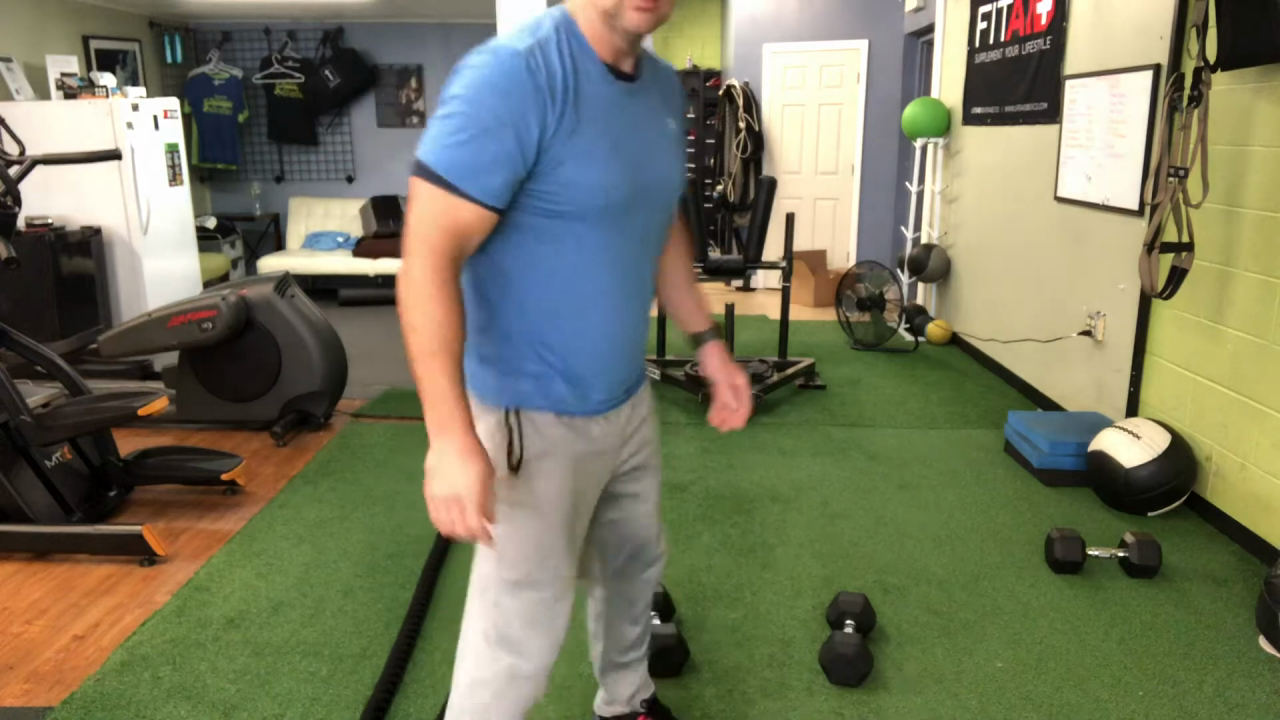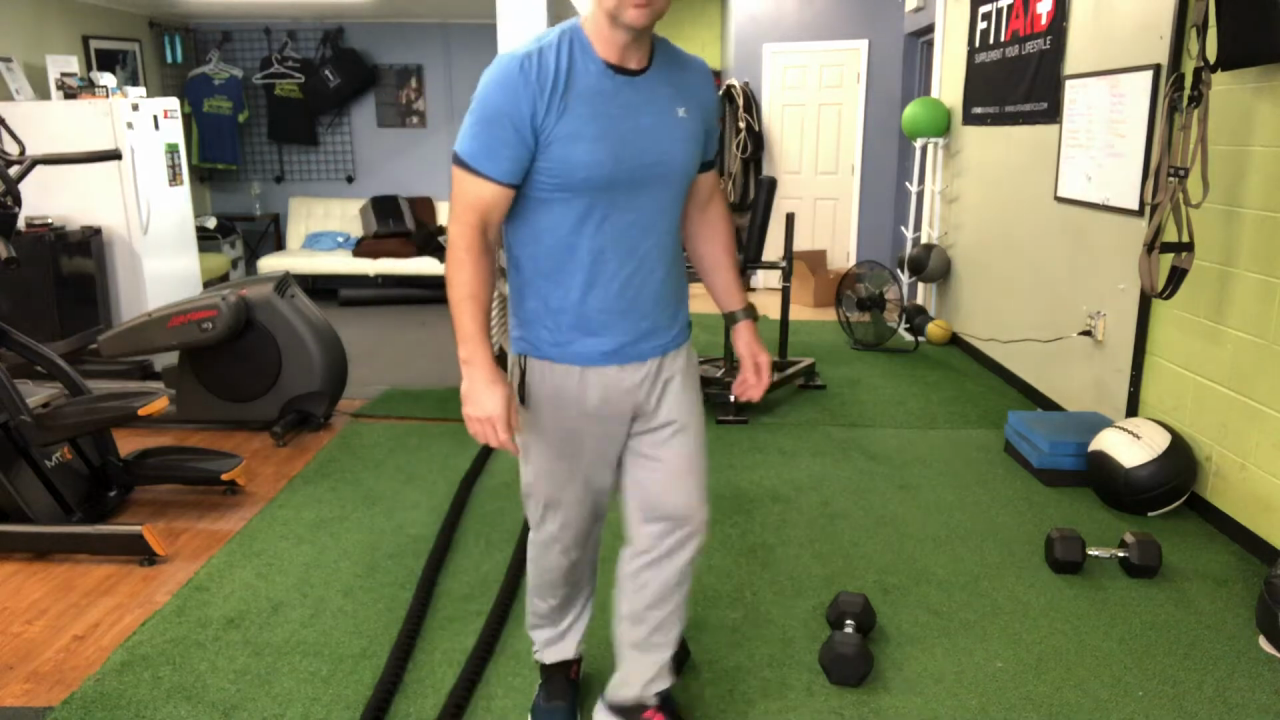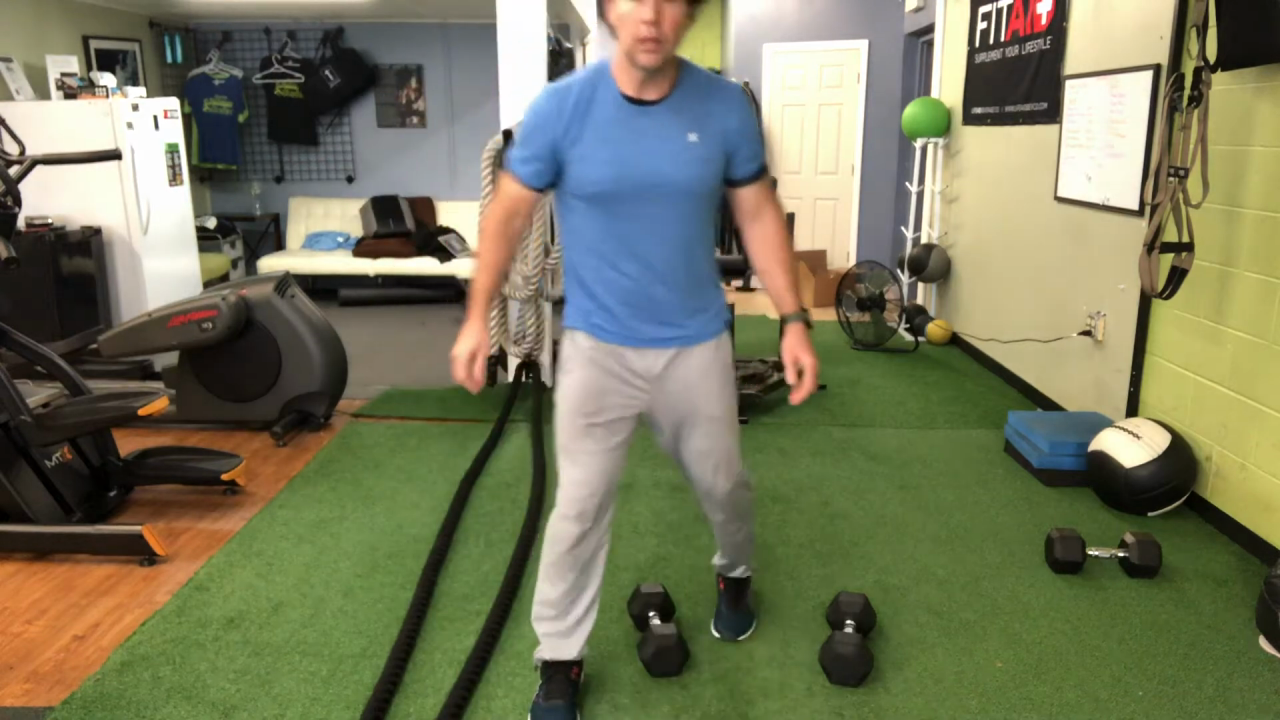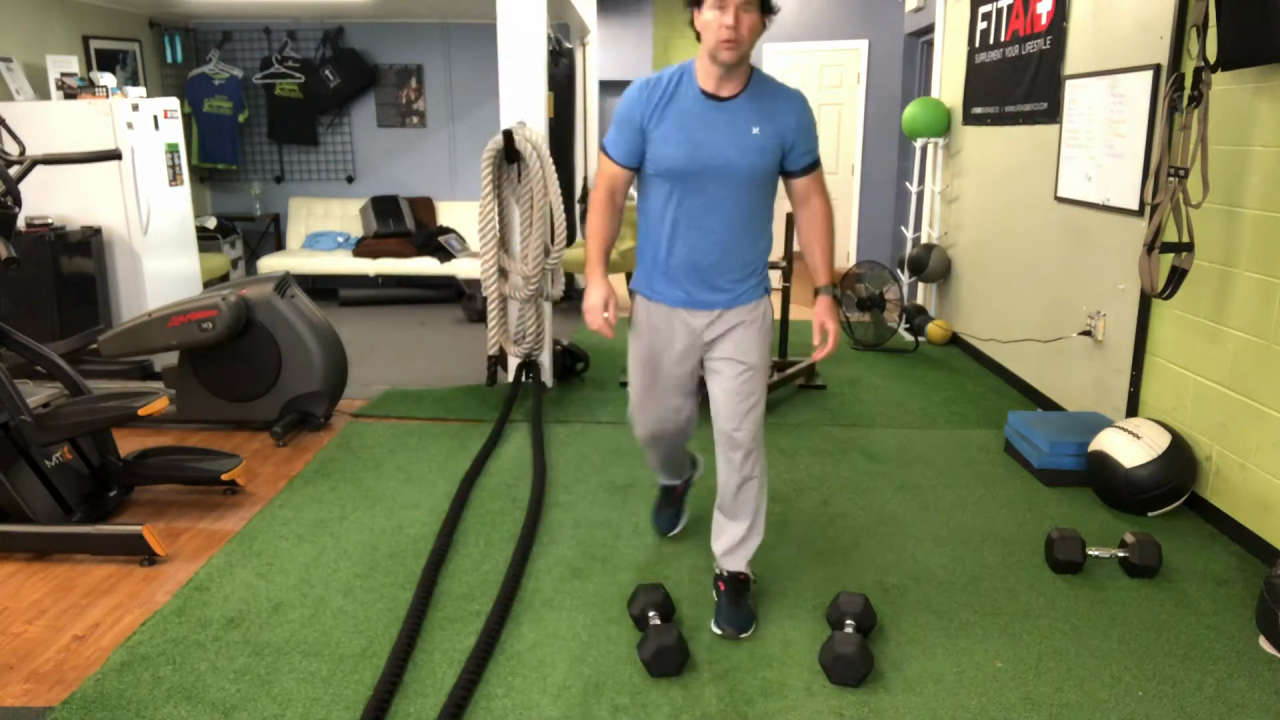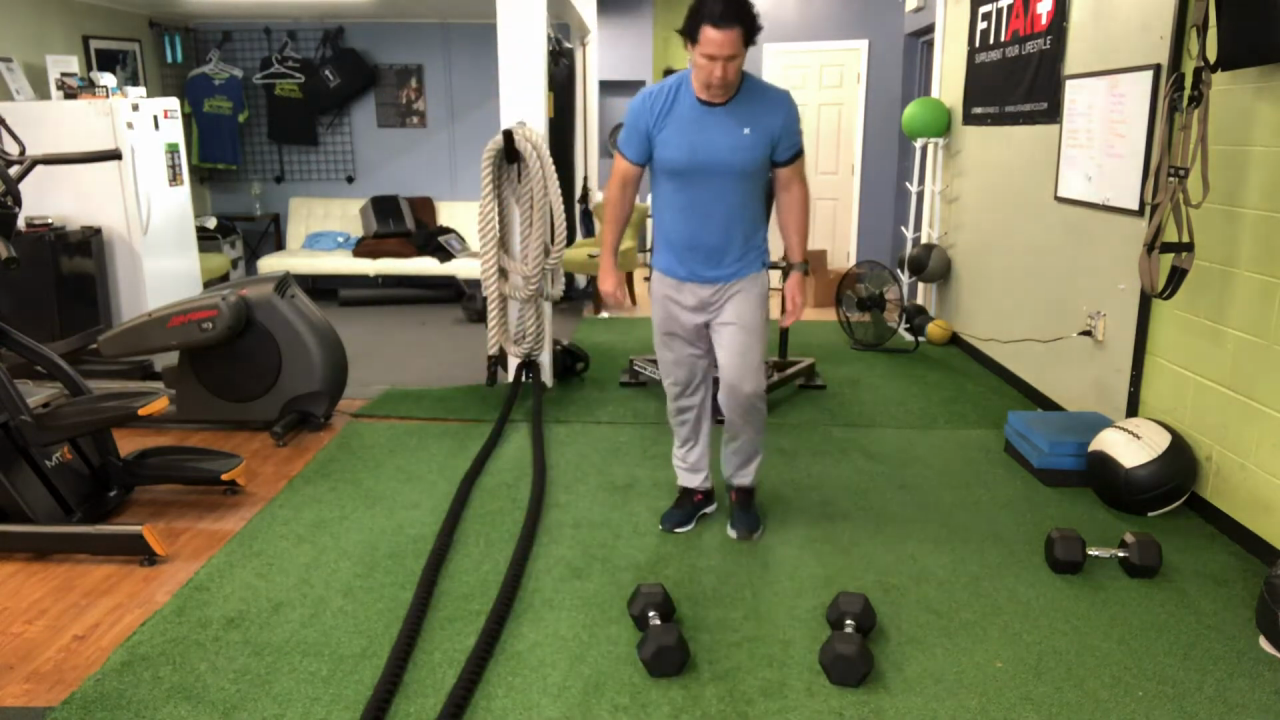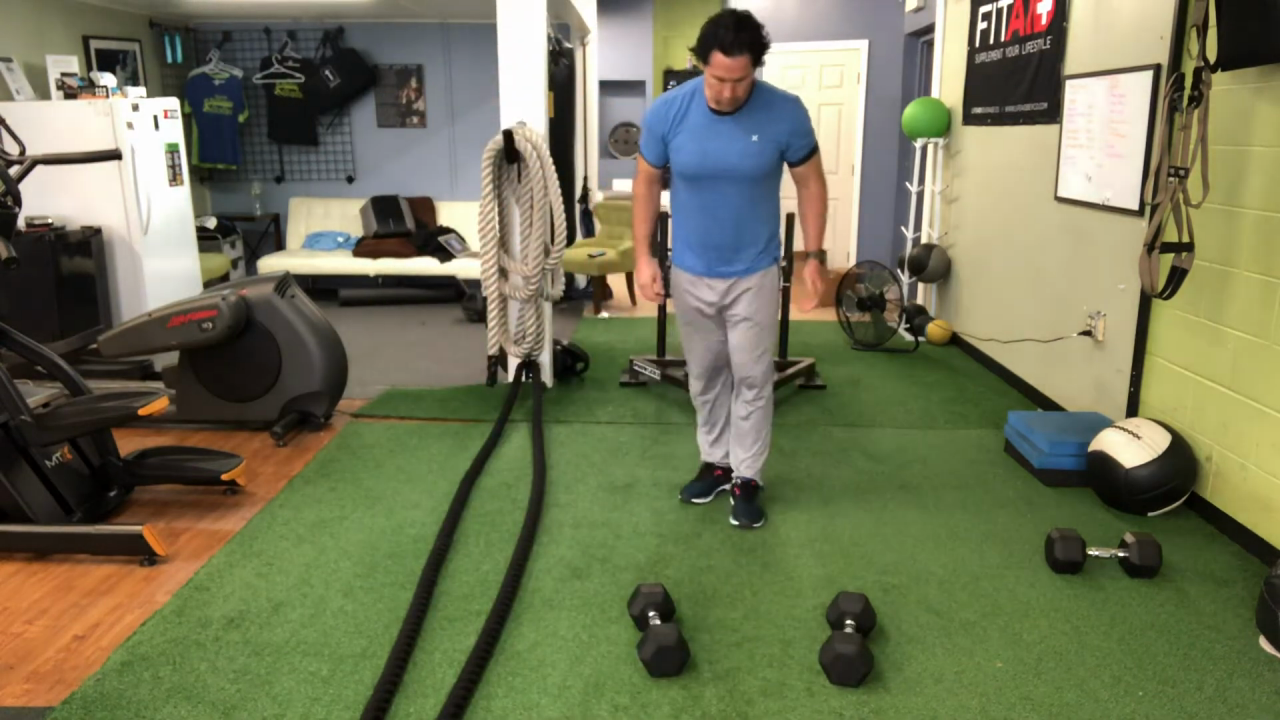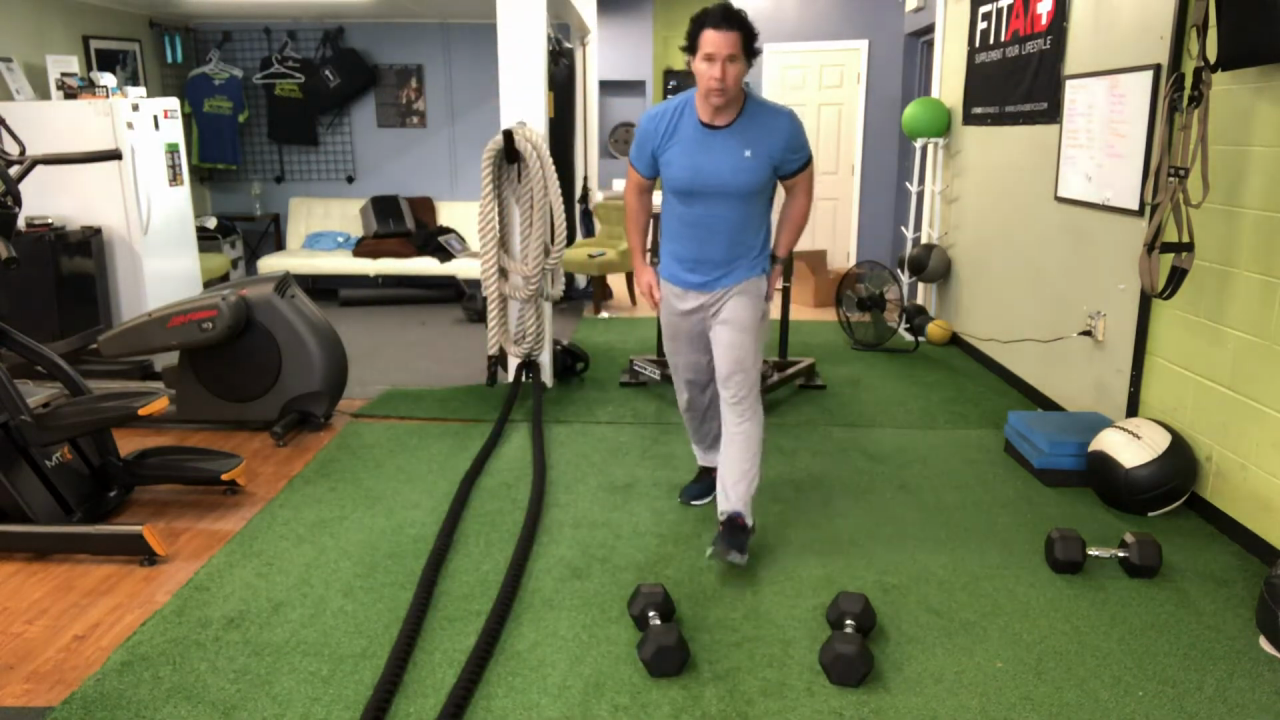
dt=0.5s
person 1, frame 1
left shoulder: (663, 87)
right shoulder: (511, 78)
right elbow: (428, 261)
left wrist: (710, 343)
right wrist: (451, 439)
left hip: (625, 401)
right hip: (533, 417)
left knee: (634, 563)
right knee: (519, 633)
person 1, frame 2
left shoulder: (694, 84)
right shoulder: (523, 80)
right elbow: (472, 227)
left wrist: (740, 317)
right wrist: (478, 366)
left hip: (666, 357)
right hip: (562, 369)
left knee: (672, 526)
right knee: (563, 532)
right ankle: (557, 660)
person 1, frame 3
left shoulder: (727, 108)
right shoulder: (560, 108)
left elbow: (758, 214)
right elbow: (509, 211)
left wrist: (793, 320)
right wrist: (477, 317)
left hip: (698, 344)
right hip: (598, 347)
left knee: (721, 483)
right knee: (580, 503)
left ankle: (733, 573)
right ankle: (559, 658)
person 1, frame 4
left shoulder: (787, 111)
right shoulder: (646, 100)
left elbow: (809, 201)
right elbow: (608, 190)
left wrist: (824, 291)
right wrist: (596, 273)
left hip: (741, 310)
right hip: (659, 305)
left knee: (740, 440)
right knee: (655, 425)
left ankle: (733, 572)
right ankle: (675, 479)
person 1, frame 5
left shoulder: (776, 108)
right shoulder: (652, 105)
left elbow: (791, 188)
right elbow: (622, 183)
left wrist: (797, 269)
right wrist: (608, 260)
left hip: (743, 280)
right hip: (673, 280)
left knee: (742, 387)
right knee: (684, 392)
left ankle: (742, 483)
right ankle: (694, 487)
person 1, frame 6
left shoulder: (786, 112)
right shoulder: (667, 111)
left elbow: (810, 183)
right elbow: (647, 182)
left wrist: (813, 256)
right wrist: (643, 256)
left hip: (754, 275)
right hip: (690, 273)
left knee: (751, 378)
right knee: (706, 375)
left ankle: (747, 477)
right ankle: (716, 462)
person 1, frame 7
left shoulder: (780, 126)
right shoulder: (658, 123)
left elbow: (799, 191)
right elbow: (638, 191)
left wrist: (778, 259)
right wrist: (640, 262)
left hip: (744, 284)
right hip: (677, 284)
left knee: (738, 392)
right knee: (691, 387)
left ankle: (735, 519)
right ankle: (709, 464)
